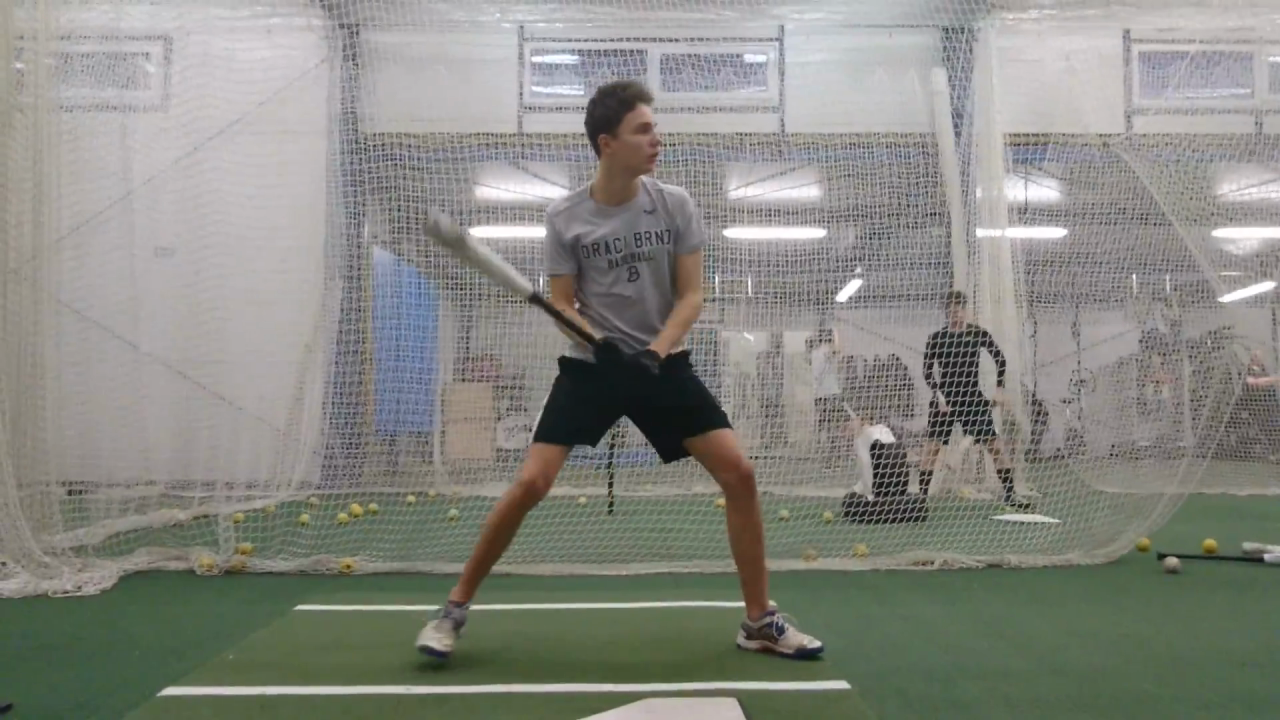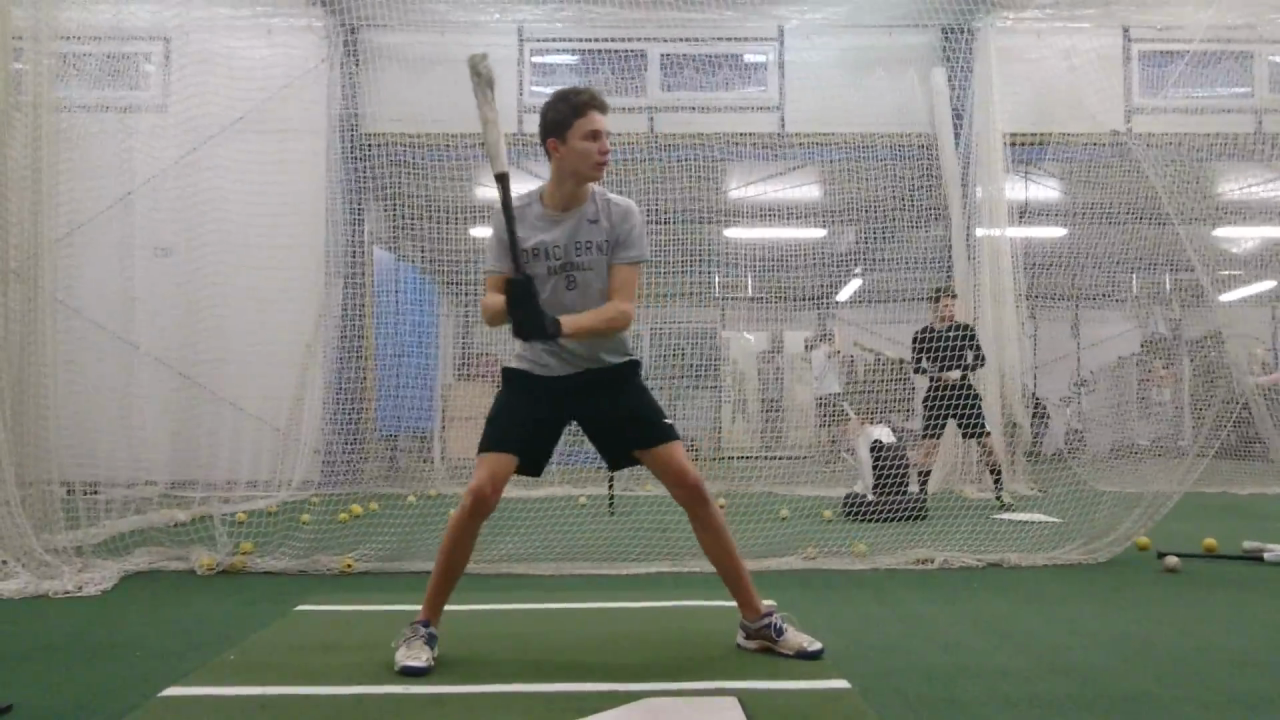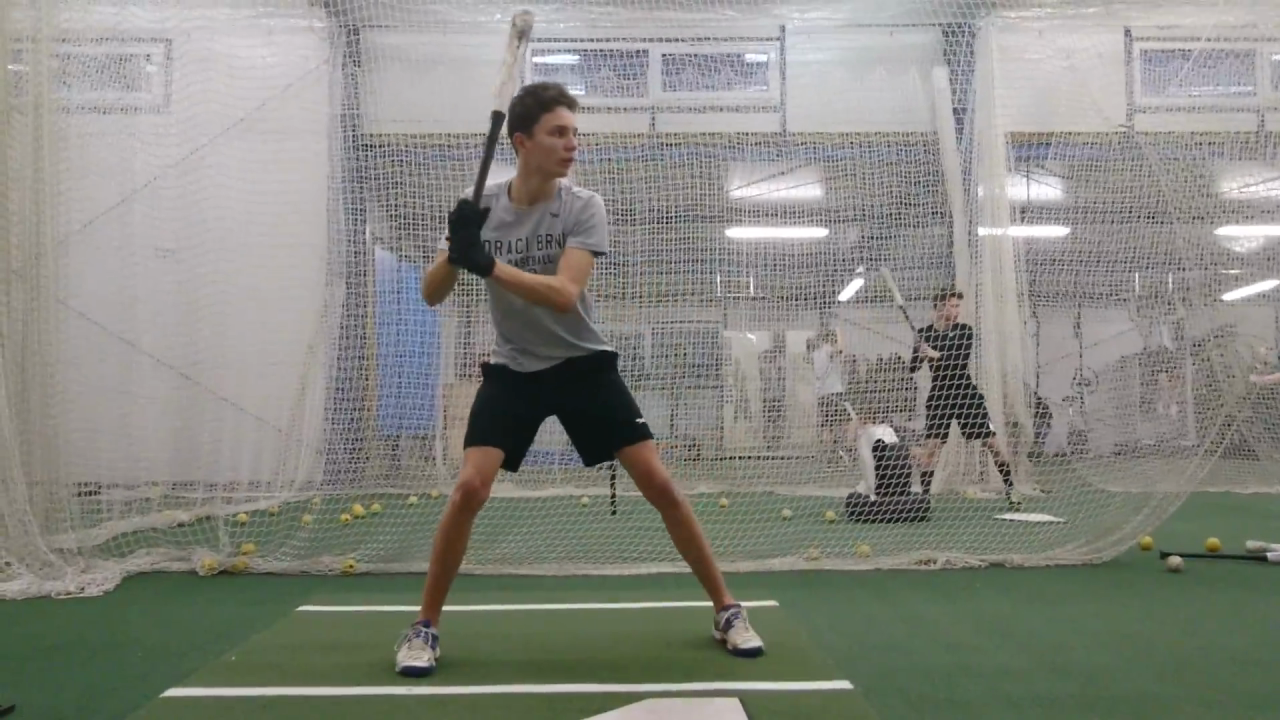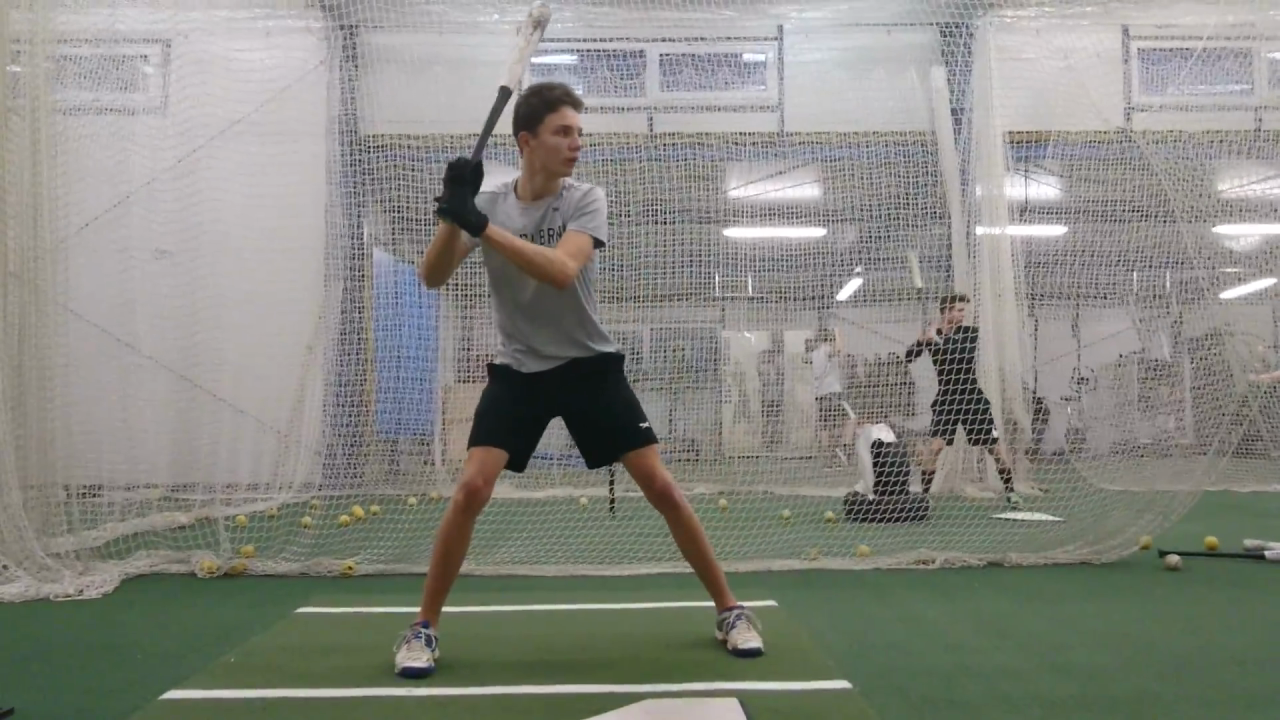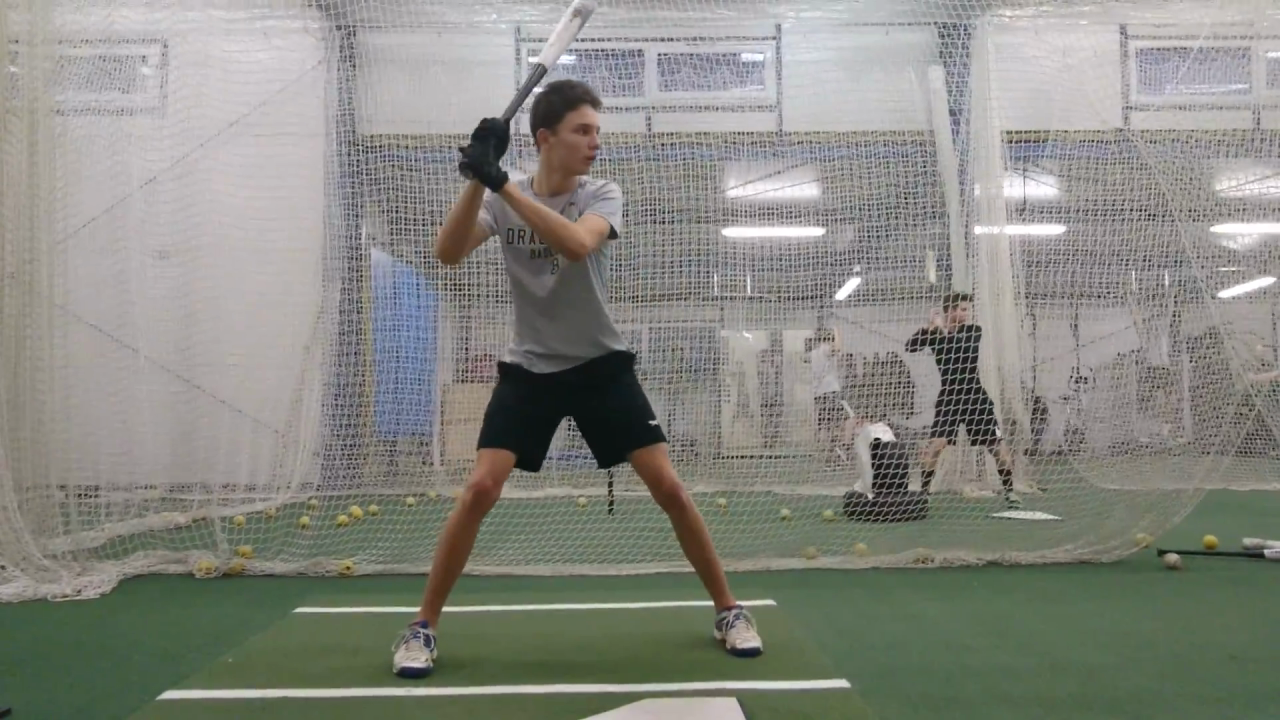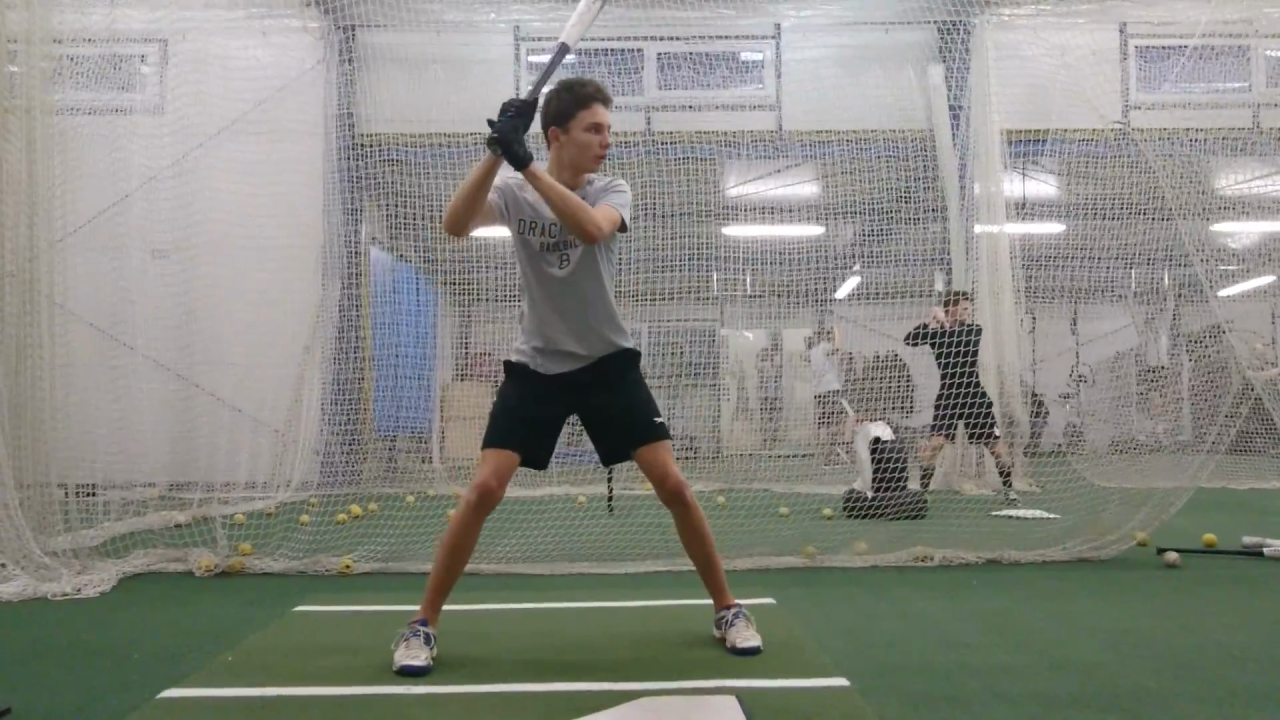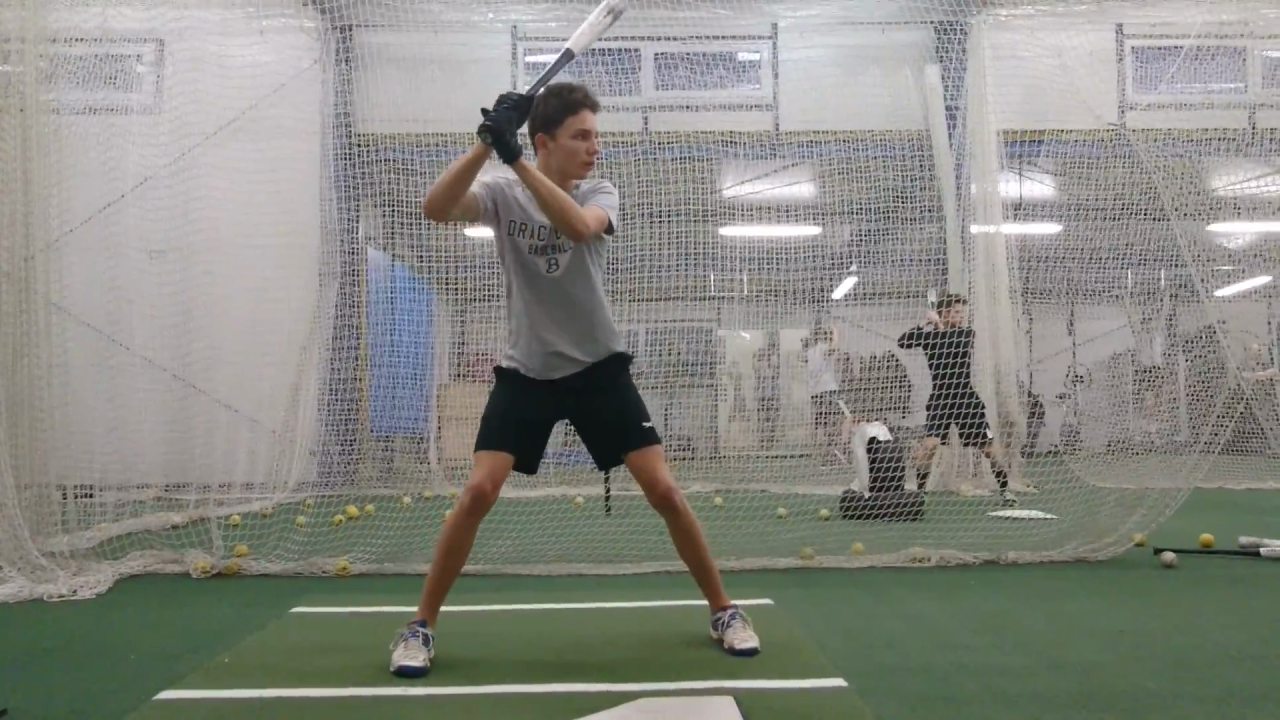
dt=0.2s
person 1, frame 1
left shoulder: (675, 204)
right shoulder: (564, 217)
left elbow: (691, 295)
right elbow: (561, 305)
left wrist: (655, 353)
right wrist: (603, 347)
left hip: (658, 362)
right hip: (589, 363)
left knee: (738, 472)
right knee: (531, 483)
left ankle: (760, 620)
right ankle: (455, 605)
person 1, frame 2
left shoulder: (621, 214)
right shoulder: (515, 217)
left elbow: (623, 309)
right elbow: (490, 308)
left wrist: (558, 326)
right wrist: (511, 304)
left hip: (609, 370)
right hip: (535, 375)
left knee: (690, 485)
right knee: (481, 493)
left ankle: (757, 619)
right ankle: (425, 624)
person 1, frame 3
left shoulder: (584, 206)
right shoulder: (481, 208)
left elbow: (566, 295)
right elbow: (432, 293)
left wrist: (490, 267)
right wrist: (455, 255)
left hip: (584, 362)
right hip: (513, 369)
left knee: (660, 483)
right knee: (469, 488)
left ankle: (726, 609)
right ankle: (425, 626)
person 1, frame 4
left shoulder: (587, 200)
right shoulder: (487, 201)
left elbow: (563, 272)
right elbow: (431, 278)
left wrist: (483, 228)
right wrist: (450, 219)
left hip: (589, 364)
right hip: (518, 369)
left knee: (661, 487)
right knee: (471, 488)
left ankle: (729, 610)
right ankle: (424, 626)
person 1, frame 5
left shoulder: (603, 196)
right shoulder: (502, 202)
left elbow: (578, 246)
right elbow: (447, 254)
left wrist: (501, 185)
right wrist: (476, 182)
left hip: (600, 364)
right hip: (530, 368)
left knee: (668, 487)
right knee: (480, 490)
left ankle: (728, 611)
right ankle: (423, 626)
person 1, frame 6
left shoulder: (613, 191)
right shoulder: (513, 193)
left elbow: (591, 229)
right elbow: (455, 224)
left wrist: (524, 163)
right wrist: (497, 154)
left hip: (607, 362)
right hip: (536, 367)
left knee: (673, 485)
right knee: (484, 491)
left ankle: (727, 609)
right ankle: (422, 624)
person 1, frame 7
left shoulder: (601, 193)
right shoulder: (502, 193)
left elbow: (580, 227)
right elbow: (435, 209)
left wrist: (515, 157)
right wrist: (488, 144)
left hip: (597, 366)
right hip: (526, 371)
left knee: (663, 491)
right knee: (478, 493)
left ankle: (724, 610)
right ankle: (421, 625)
person 2, frame 1
left shoulder: (980, 334)
right shoulder: (936, 338)
left elbow: (999, 358)
right elbow: (928, 370)
left wrist: (1000, 387)
right wrist: (938, 394)
left hip: (972, 397)
right hip: (946, 400)
left knee: (995, 444)
right knee: (932, 446)
left ankle: (1010, 495)
right ankle: (922, 496)
person 2, frame 2
left shoulder: (965, 329)
right shoulder: (922, 335)
left elbow: (980, 358)
right elbow: (916, 366)
left wrist: (960, 372)
right wrist: (932, 373)
left hip: (965, 393)
right hip: (937, 395)
left knee: (986, 441)
right knee: (928, 444)
left ankle: (999, 490)
right ankle: (921, 495)
person 2, frame 3
left shoulder: (964, 330)
right shoulder: (924, 334)
left elbow: (964, 361)
right elbow: (912, 368)
left wrist: (937, 355)
right wrist: (920, 356)
left hip: (966, 392)
right hip: (940, 395)
left knee: (992, 440)
right knee: (930, 445)
left ankle: (1009, 488)
right ankle: (924, 495)
person 2, frame 4
left shoulder: (970, 332)
right shoulder: (930, 335)
left elbow: (963, 357)
right elbow: (908, 357)
left wrist: (938, 341)
right wrist: (923, 339)
left hip: (972, 397)
right hip: (946, 399)
left knee: (995, 446)
right knee: (935, 446)
left ankle: (1010, 491)
right ankle: (924, 495)
person 2, frame 5
left shoulder: (974, 331)
right shoulder: (933, 334)
left elbow: (965, 350)
right elbow: (909, 347)
left wrist: (943, 330)
right wrist: (929, 327)
left hip: (975, 397)
right hip: (949, 399)
left knee: (998, 447)
right knee: (935, 445)
left ankle: (1009, 490)
right ankle: (923, 493)
person 2, frame 6
left shoulder: (974, 329)
right shoulder: (934, 332)
left elbow: (963, 343)
right elbow: (909, 340)
left wrist: (945, 323)
right wrist: (930, 322)
left hip: (974, 394)
right hip: (948, 396)
left knee: (996, 444)
right knee: (934, 442)
left ankle: (1008, 488)
right ankle: (922, 490)
person 2, frame 7
left shoulder: (967, 333)
right shoulder: (928, 335)
left elbow: (955, 344)
right elbow: (902, 343)
left wrist: (939, 325)
right wrist: (925, 325)
left hip: (966, 398)
right hip: (940, 399)
left knee: (990, 446)
right knee: (929, 445)
left ankle: (1004, 489)
